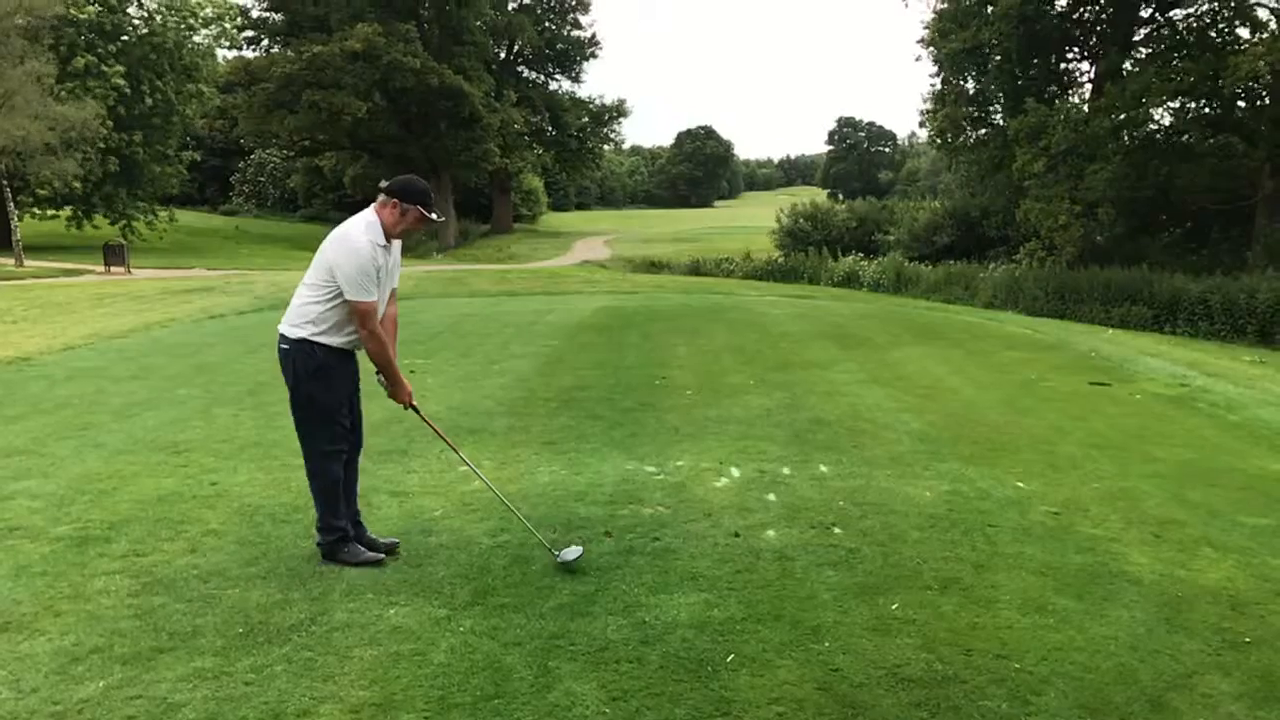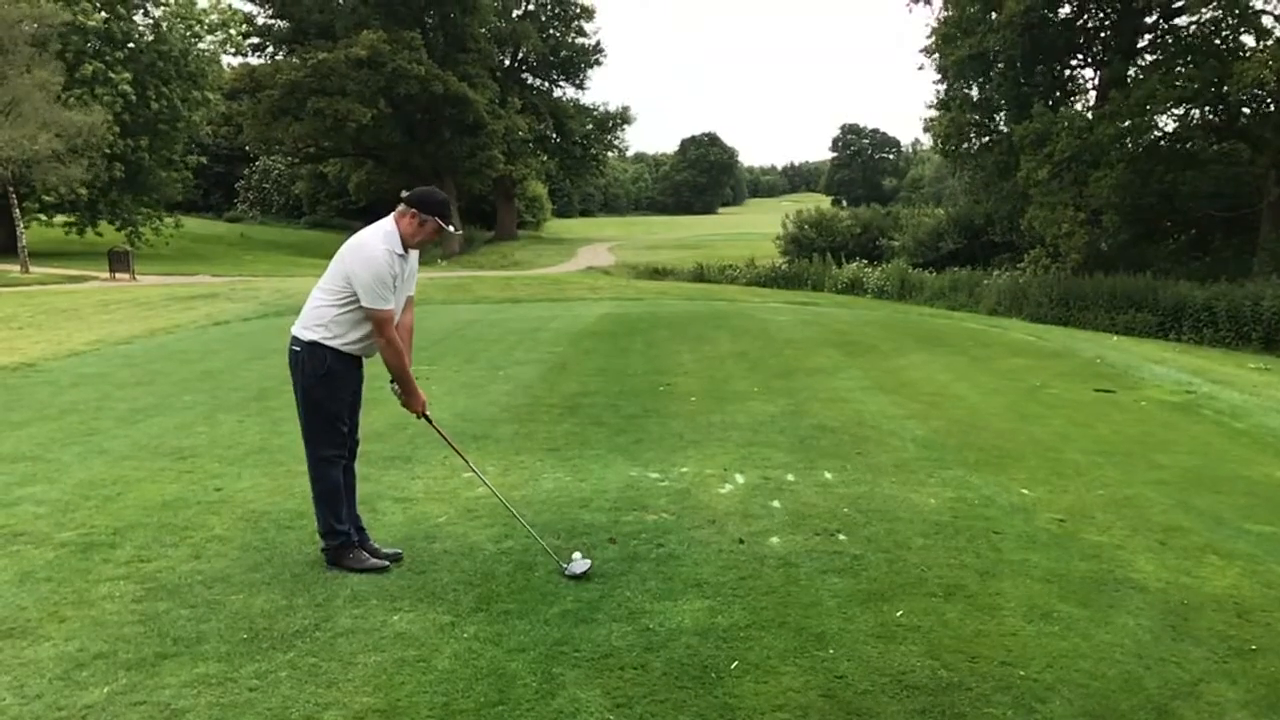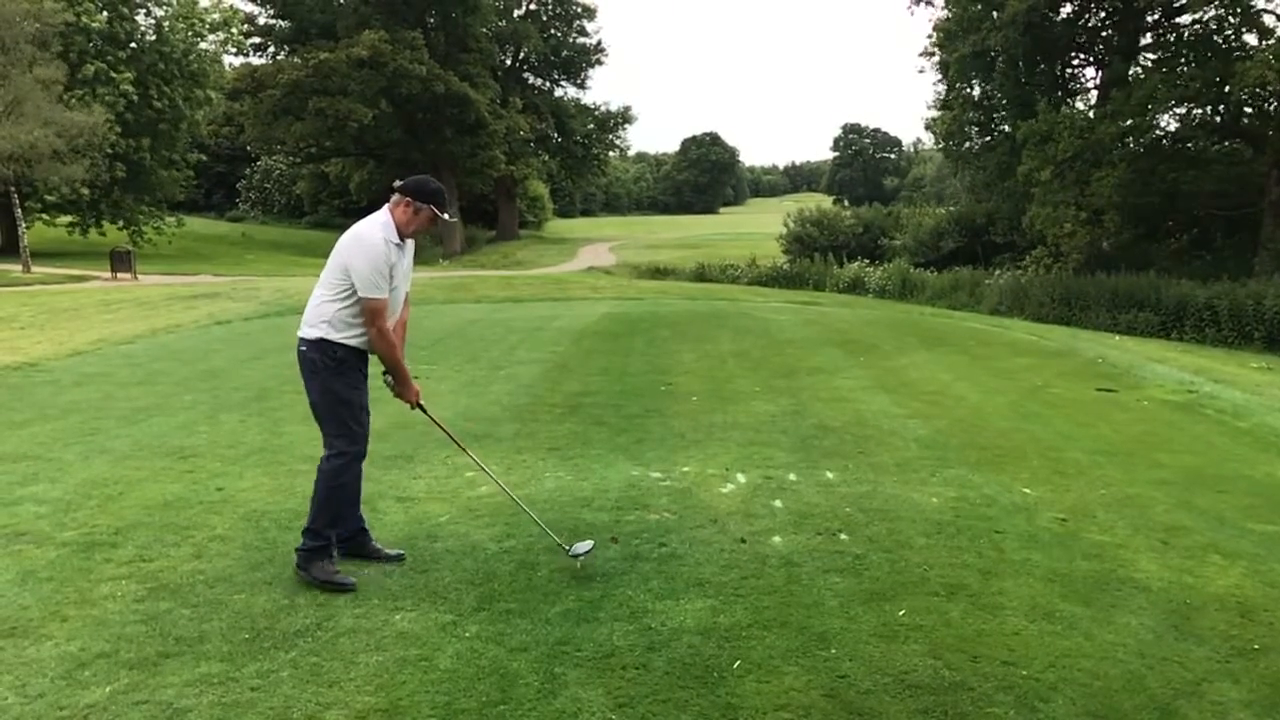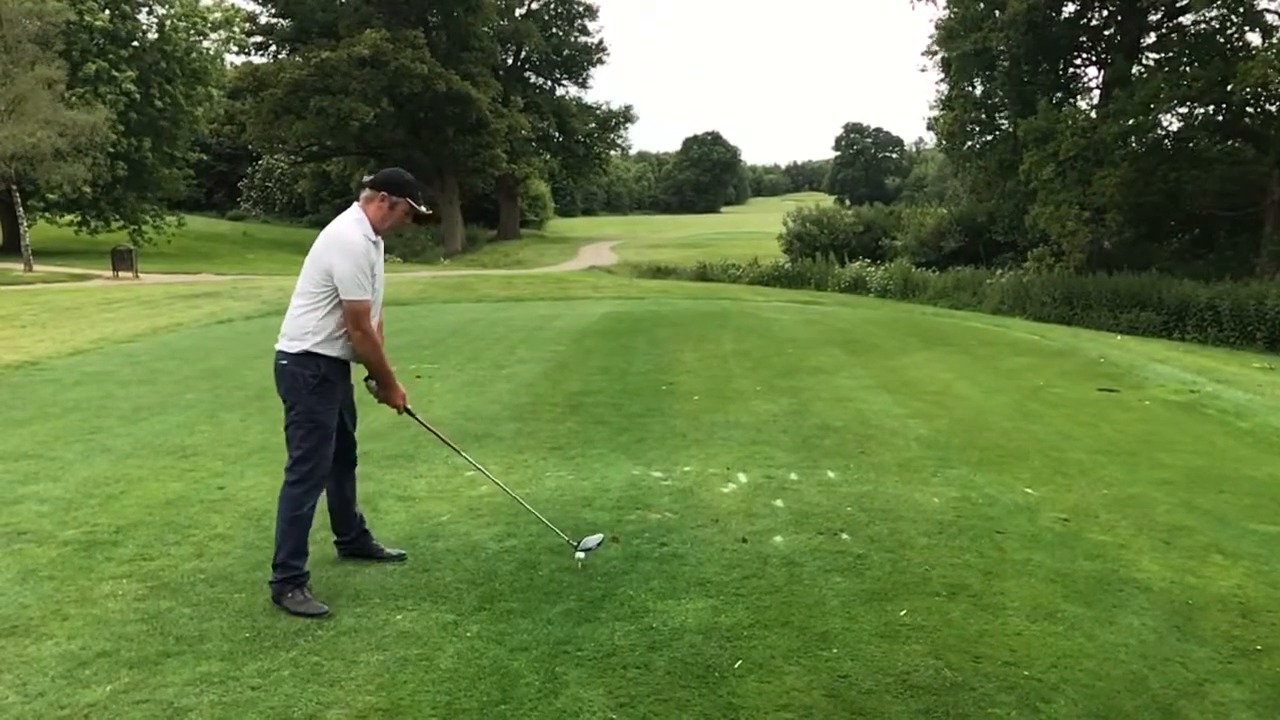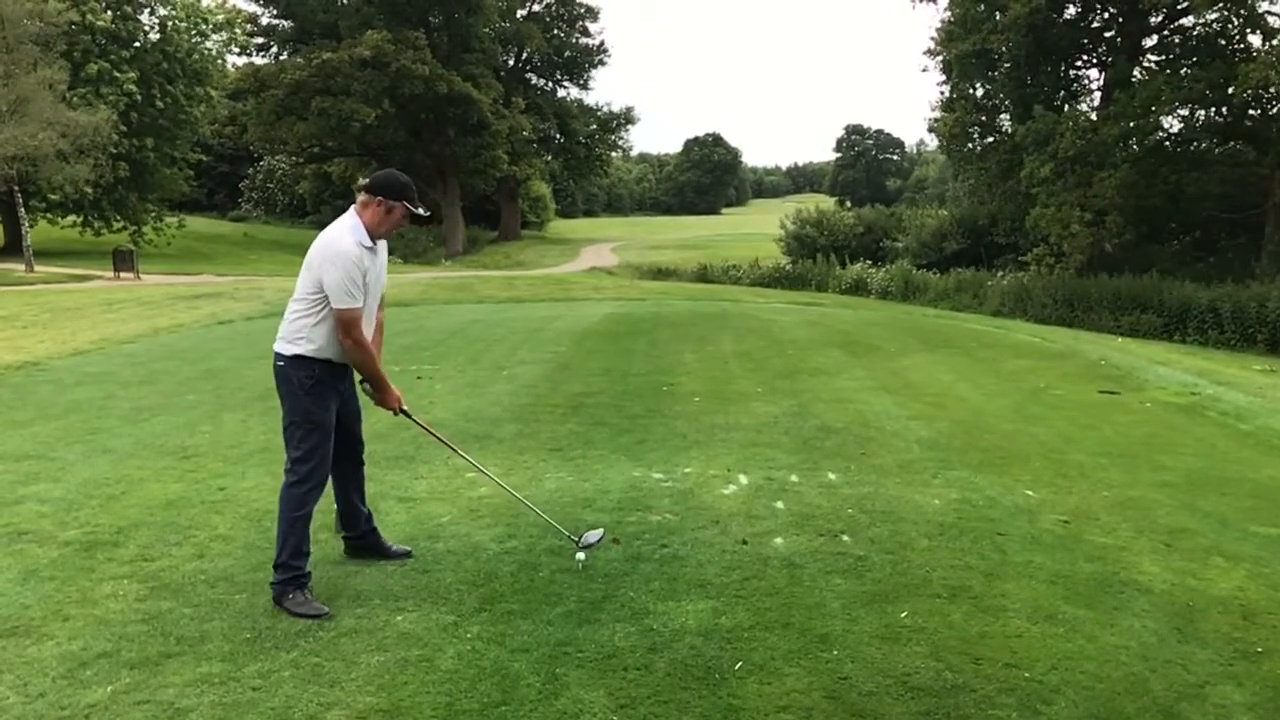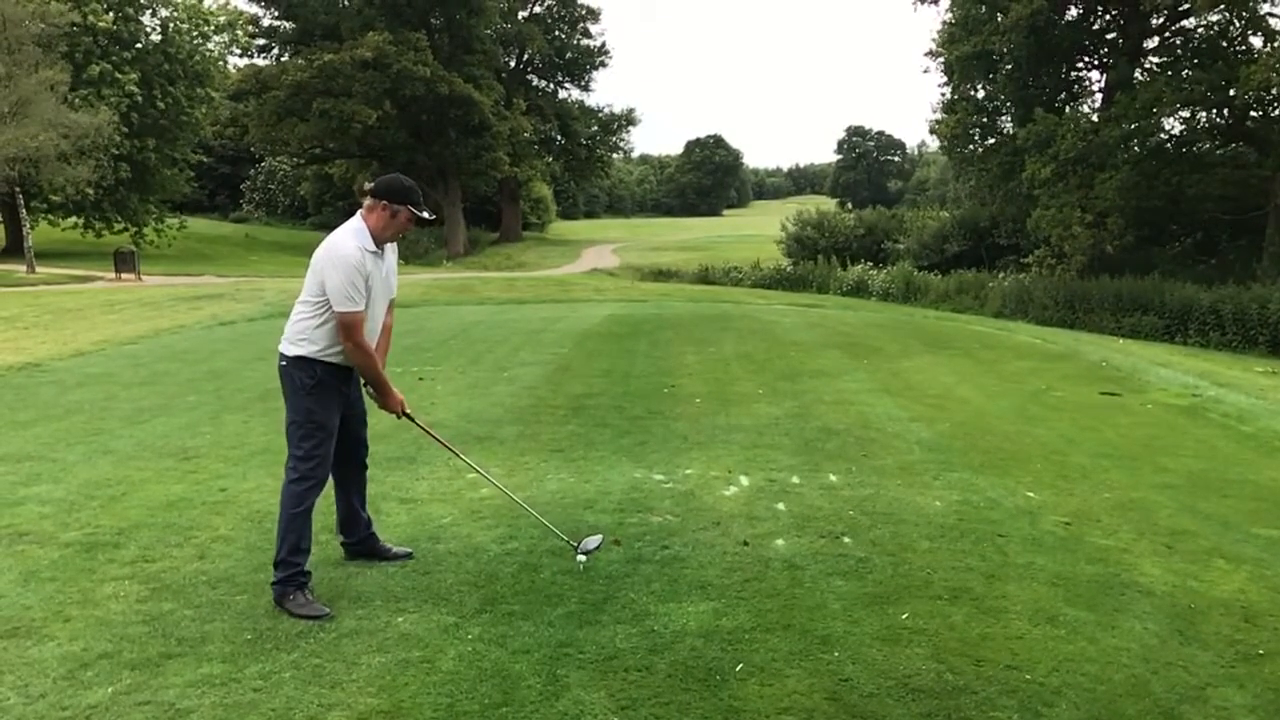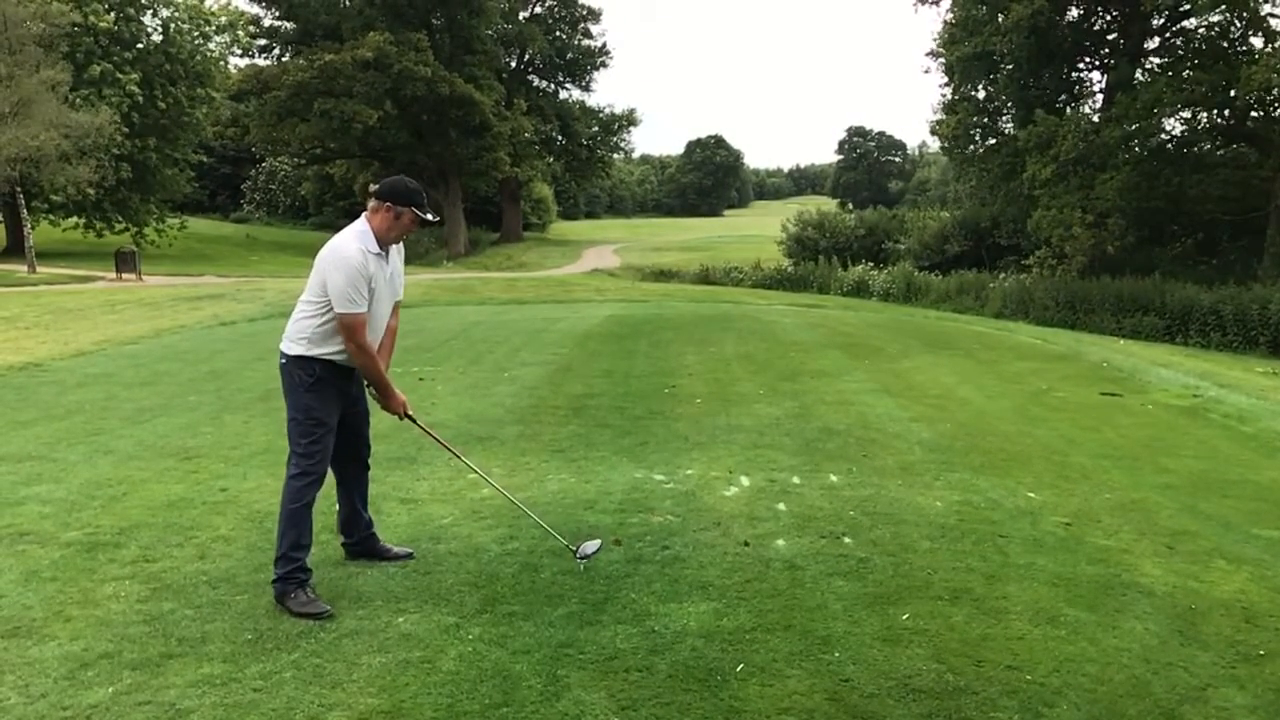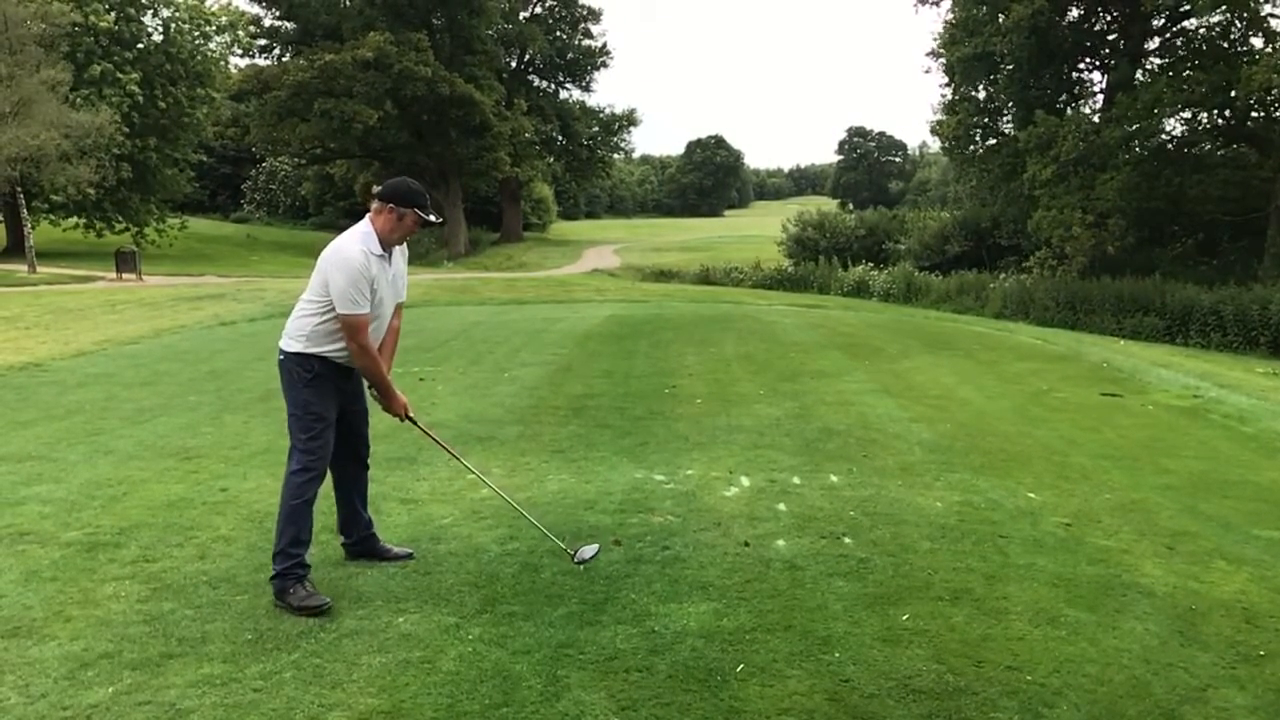
dt=0.5s
person 1, frame 1
left shoulder: (390, 240)
right shoulder: (358, 244)
left elbow: (388, 306)
right elbow: (368, 327)
left wrist: (392, 370)
right wrist: (396, 381)
left hip: (336, 349)
right hip: (310, 348)
left knee: (347, 442)
right knee: (326, 446)
left ankle: (350, 529)
right ankle: (334, 540)
person 1, frame 2
left shoulder: (407, 248)
right shoulder: (375, 253)
left elbow: (404, 315)
right elbow: (385, 335)
left wrist: (406, 379)
right wrist: (410, 389)
left hip: (344, 354)
right hip: (318, 352)
left knee: (344, 450)
right knee: (328, 451)
left ankle: (352, 536)
right ankle: (338, 545)
person 1, frame 3
left shoulder: (403, 241)
right shoulder: (372, 242)
left elbow: (399, 309)
right elbow: (378, 326)
left wrist: (398, 371)
right wrist: (404, 380)
left hip: (349, 352)
right hip: (328, 351)
left knee: (353, 447)
right knee: (343, 447)
left ankle: (351, 537)
right ankle: (315, 550)
person 1, frame 4
left shoulder: (369, 236)
right shoulder: (351, 241)
left elbow: (372, 318)
right elbow: (359, 329)
left wrist: (381, 375)
right wrist: (389, 383)
left hip: (330, 363)
right hip: (307, 364)
left knee: (341, 457)
right knee: (309, 469)
left ankle: (352, 538)
right ankle: (287, 579)
person 1, frame 5
left shoulder: (375, 242)
right shoulder: (343, 249)
left elbow: (374, 312)
right elbow: (350, 335)
left wrist: (376, 375)
right wrist: (383, 387)
left hip: (336, 365)
right hip: (305, 366)
left knee: (349, 455)
right knee: (308, 470)
left ankle: (360, 536)
right ankle: (289, 581)
person 1, frame 6
left shoulder: (386, 247)
right shoulder: (346, 253)
left elbow: (385, 314)
right elbow: (353, 339)
left wrist: (378, 375)
right wrist: (385, 390)
left hip: (343, 367)
right hip: (310, 366)
left knee: (352, 458)
right knee: (308, 470)
left ankle: (359, 539)
right ankle: (289, 582)
person 1, frame 7
left shoulder: (393, 249)
right shoulder: (349, 255)
left elbow: (390, 316)
right elbow: (356, 341)
left wrist: (382, 377)
right wrist: (388, 392)
left hip: (345, 366)
right hip: (311, 365)
left knee: (355, 457)
right knee: (308, 468)
left ankle: (359, 538)
right ankle: (290, 580)
person 1, frame 8
left shoulder: (397, 250)
right shoulder: (352, 256)
left elbow: (392, 317)
right elbow: (358, 341)
left wrist: (383, 377)
right wrist: (389, 393)
left hip: (344, 364)
right hip: (309, 363)
left knee: (353, 456)
right knee: (309, 463)
left ankle: (359, 538)
right ankle: (288, 576)
